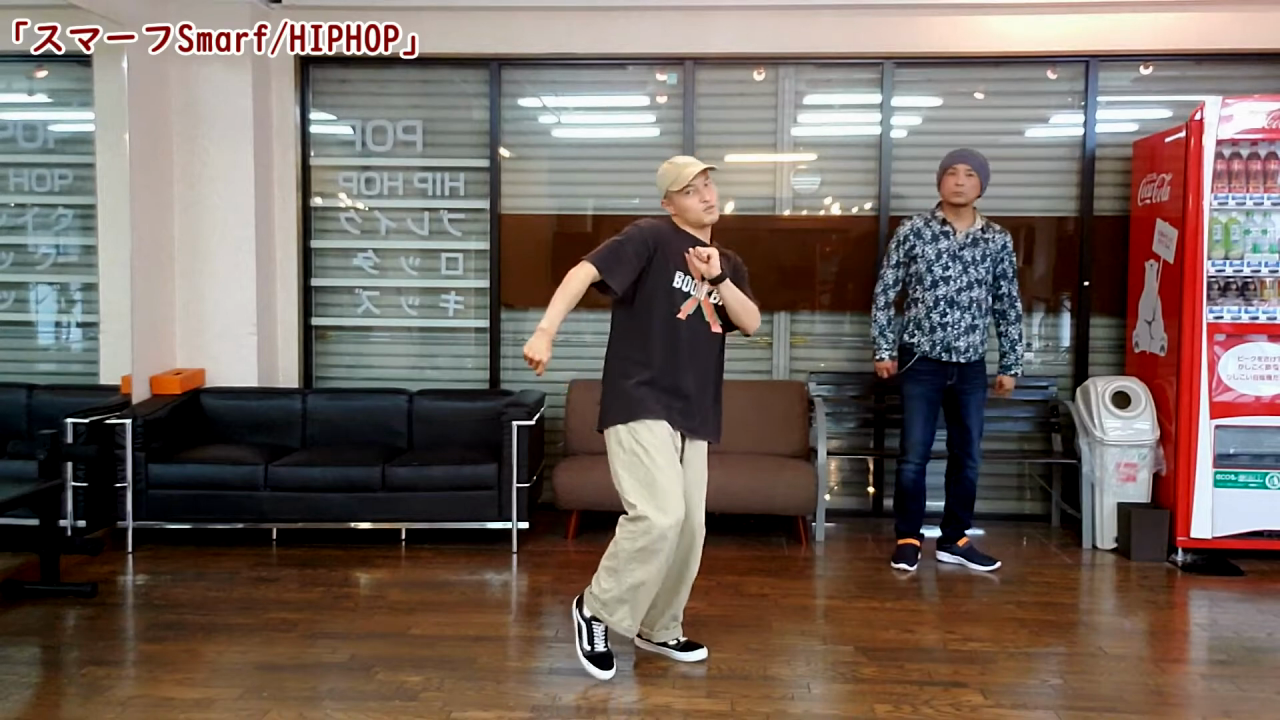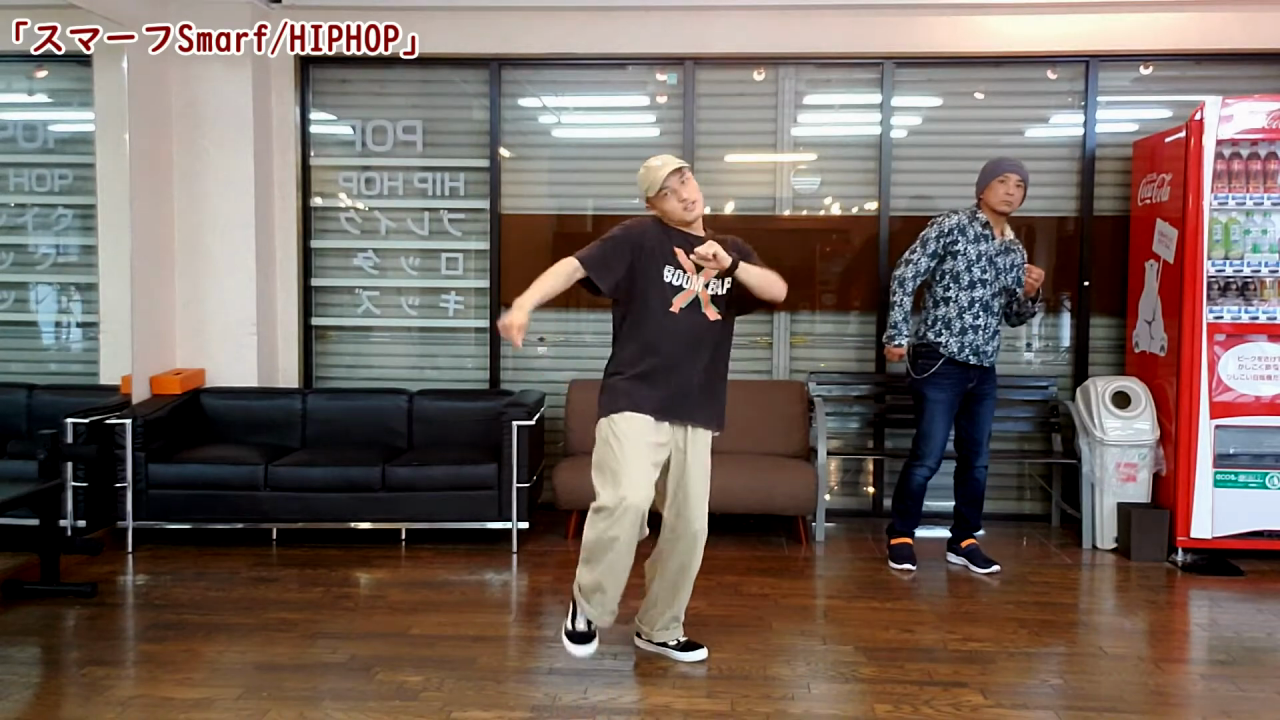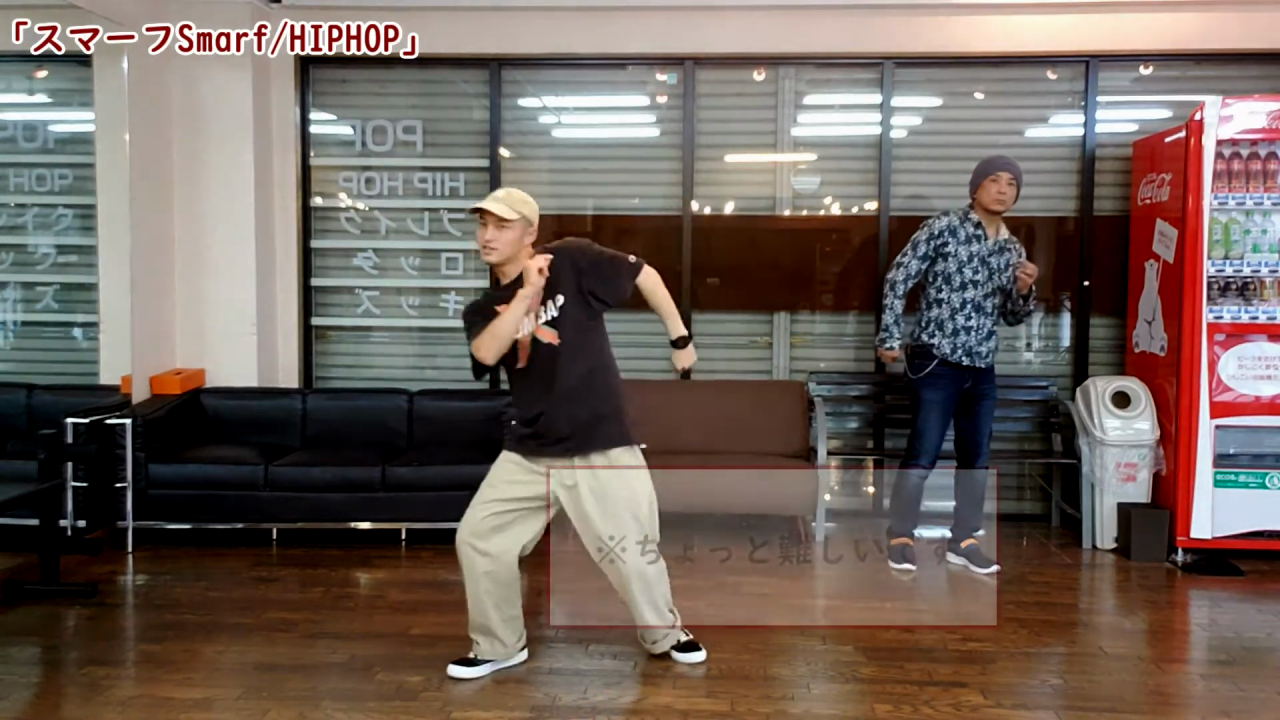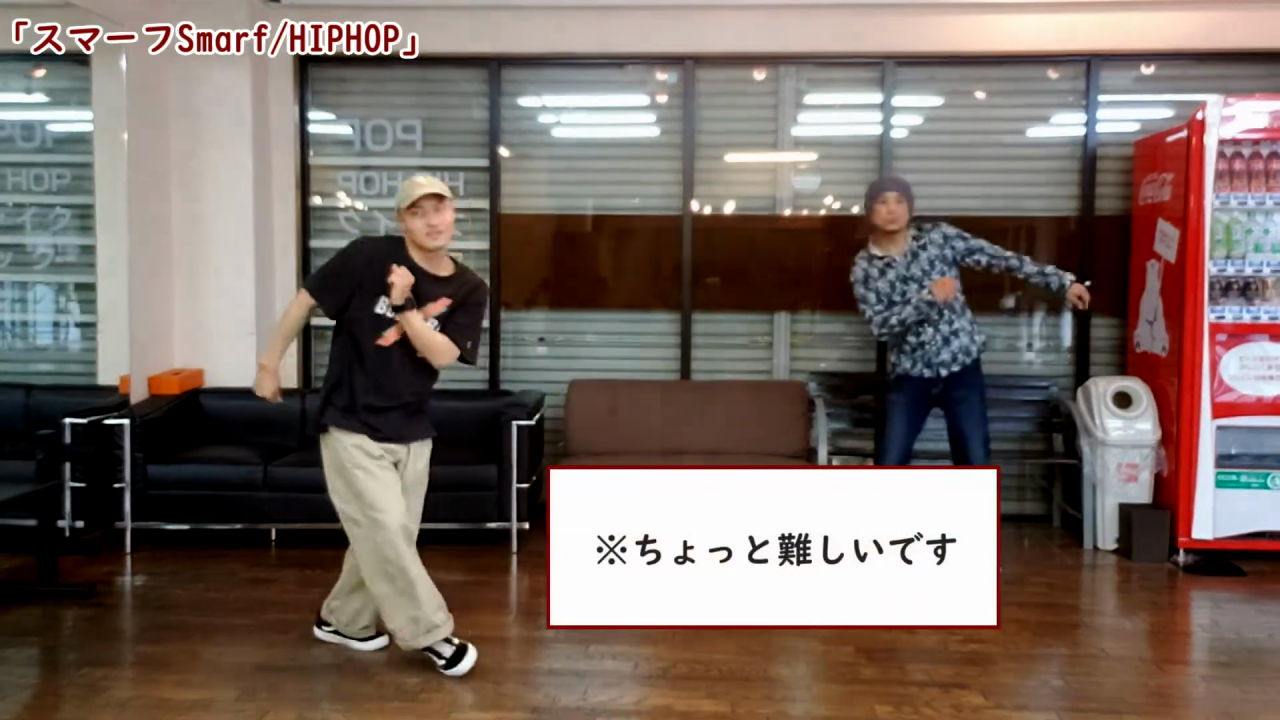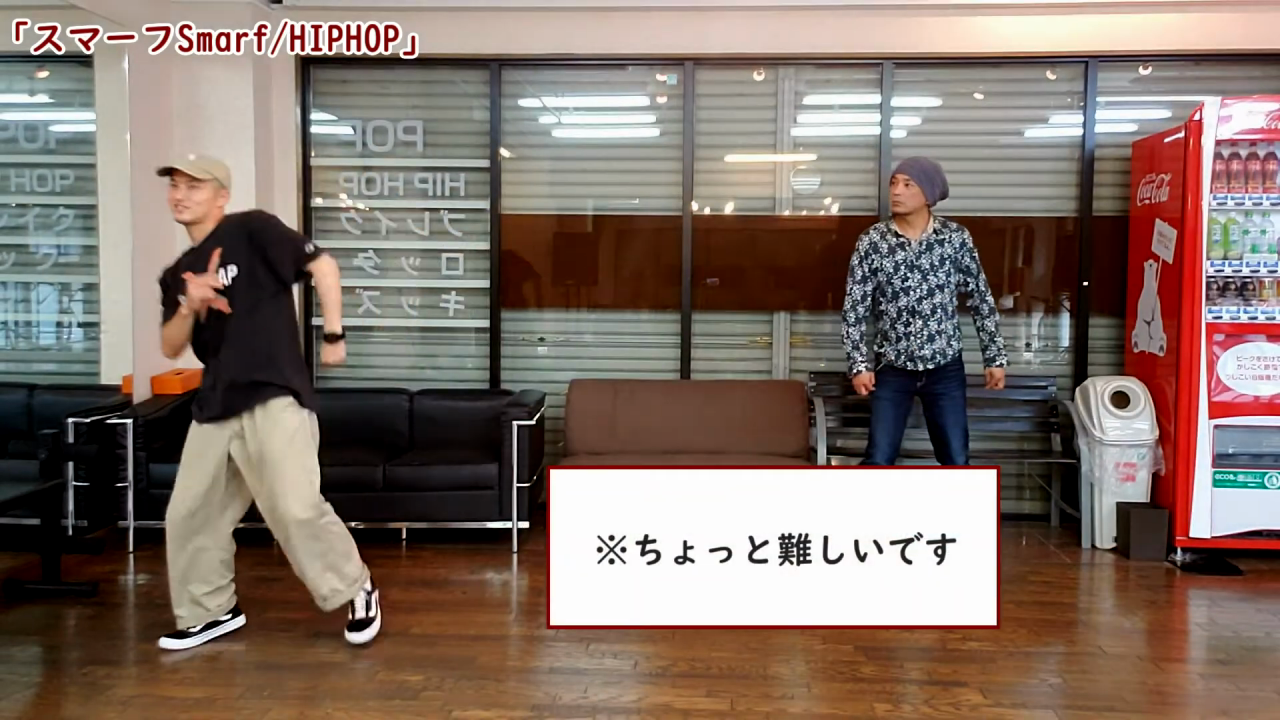
dt=1s
person 1, frame 1
left shoulder: (730, 264)
right shoulder: (650, 238)
left elbow: (751, 324)
right elbow: (585, 272)
left wrist: (718, 278)
right wrist: (545, 331)
left hip: (693, 413)
right hip: (640, 404)
left knee: (688, 527)
right knee: (658, 516)
left ankle: (658, 629)
right ankle: (597, 608)
person 1, frame 2
left shoulder: (732, 251)
right shoulder: (639, 237)
left elbow: (778, 291)
right elbow: (574, 266)
left wrist: (729, 264)
right wrist: (522, 306)
left hip: (695, 410)
right hip: (635, 397)
left knee: (689, 527)
right knee: (625, 501)
left ankle: (659, 629)
right ankle: (588, 605)
person 1, frame 3
left shoulder: (573, 259)
right shoulder: (484, 310)
left elbow: (643, 275)
right elbow: (486, 355)
left wrist: (680, 338)
right wrist: (529, 294)
left hip: (601, 444)
right hip: (529, 452)
left knee: (630, 554)
right knee: (477, 539)
left ankle: (663, 632)
right ankle: (498, 645)
person 1, frame 4
left shoulder: (469, 290)
right shoulder: (367, 257)
left elbow: (443, 356)
right elbow: (306, 300)
left wrist: (405, 307)
right wrist: (270, 361)
left hip: (412, 430)
right hip: (351, 423)
left knee: (389, 536)
right knee: (384, 528)
left ankle: (341, 620)
right ankle: (432, 634)
person 1, frame 5
left shoulder: (255, 229)
right shoulder: (177, 274)
left elbow: (322, 267)
right elbow: (170, 348)
left wrist: (333, 334)
right wrist: (188, 308)
left hip: (275, 396)
right hip: (215, 407)
left knee: (295, 509)
right knee: (186, 515)
left ankle: (355, 590)
right ankle: (211, 611)
person 2, frame 1
left shoulder: (998, 240)
right shoulder: (913, 231)
left elbow: (1009, 306)
right elbow: (885, 292)
left wrist: (1010, 365)
right wrist: (884, 348)
left hip: (970, 366)
right hip: (921, 362)
left knee: (967, 457)
right knee: (914, 455)
left ankle: (954, 539)
right ankle: (908, 538)
person 2, frame 2
left shoulder: (1015, 251)
right shoulder: (951, 226)
left elbow: (1014, 316)
right elbow: (905, 276)
left wrist: (1030, 294)
right wrist: (897, 335)
left hip: (983, 369)
right hip: (939, 363)
left knee: (976, 460)
right knee: (927, 456)
left ankle: (963, 540)
right ankle: (900, 535)
person 2, frame 3
left shoulder: (1013, 250)
right shoulder: (943, 227)
left elbow: (1013, 316)
right elbow: (898, 278)
left wrist: (1024, 290)
right wrist: (889, 337)
left hip: (981, 369)
right hip: (936, 363)
left knee: (976, 460)
right knee: (922, 457)
left ankle: (963, 539)
right ankle: (900, 536)
person 2, frame 4
left shoulder: (940, 237)
right shoulder: (864, 267)
left elbow: (1002, 259)
right elbow: (880, 325)
left wrist: (1062, 281)
right wrist: (929, 297)
left hip: (962, 370)
right hip: (910, 376)
left knee: (974, 465)
right knee: (890, 465)
person 2, frame 5
left shoulder: (957, 237)
right shoulder: (873, 241)
left elbow: (981, 299)
right elbow: (854, 308)
left wrist: (995, 357)
right wrist: (858, 363)
left hip: (945, 367)
right hip: (893, 368)
left knee: (956, 461)
right knee: (879, 460)
